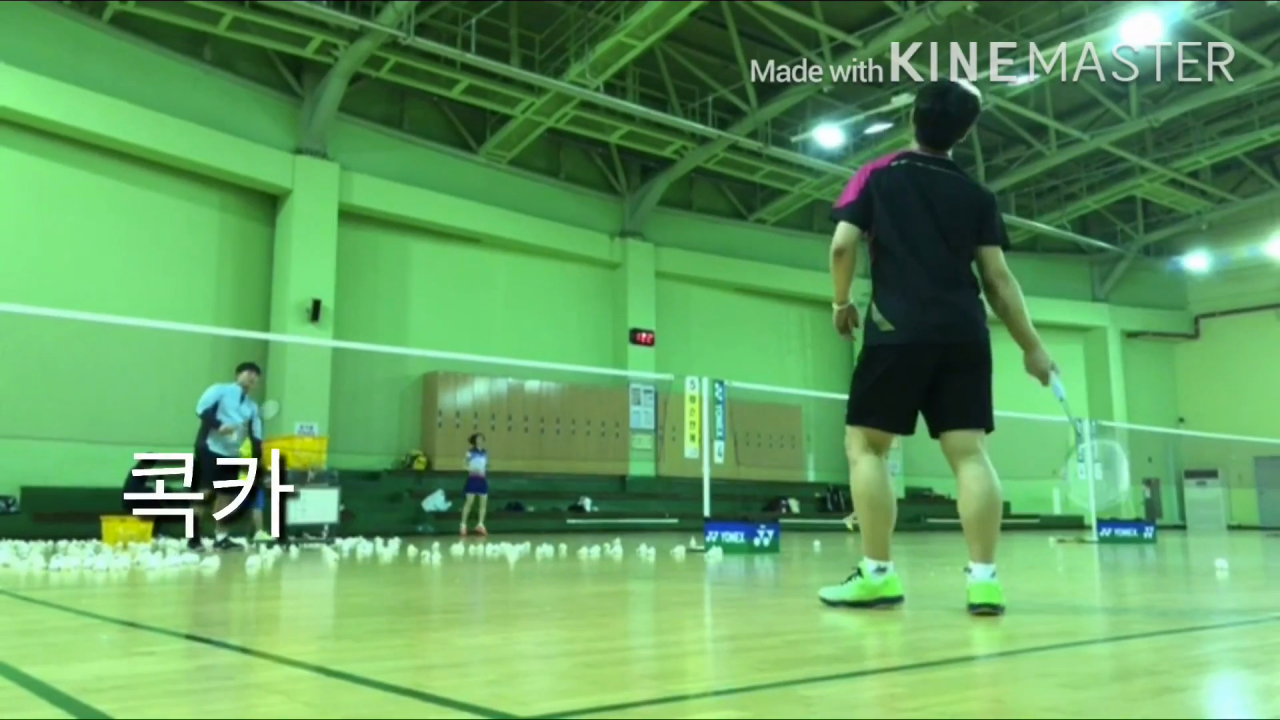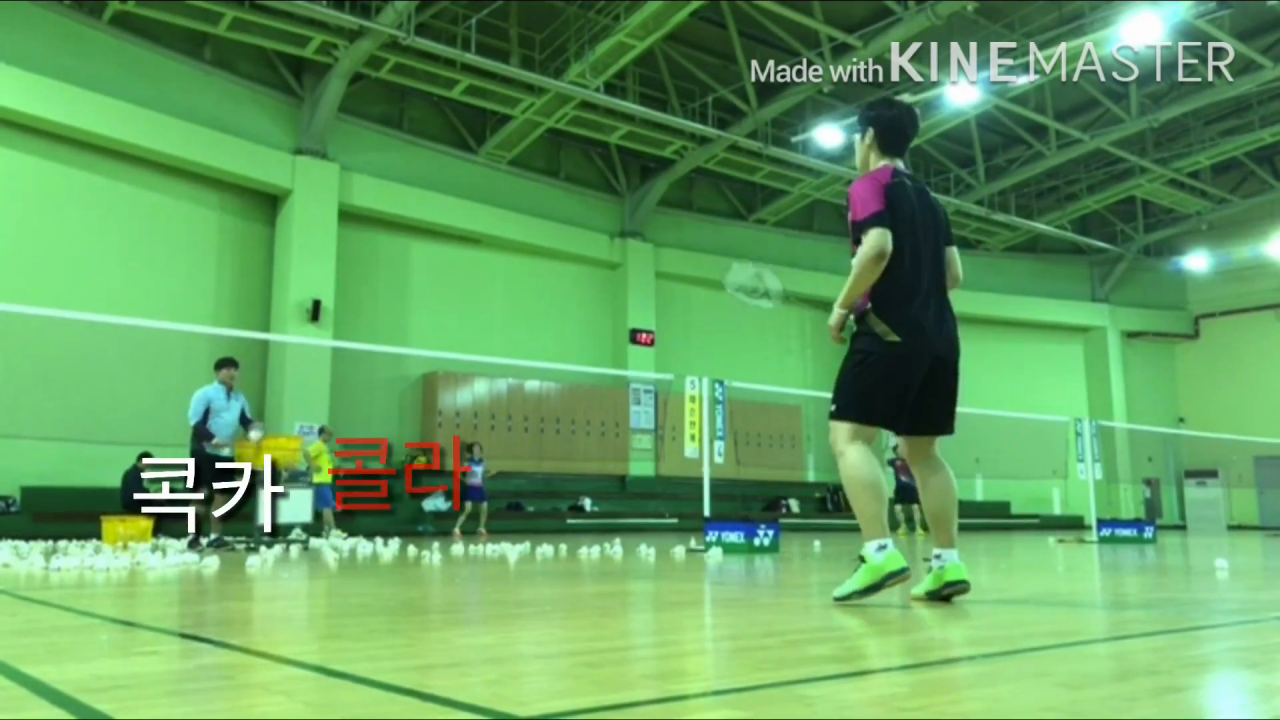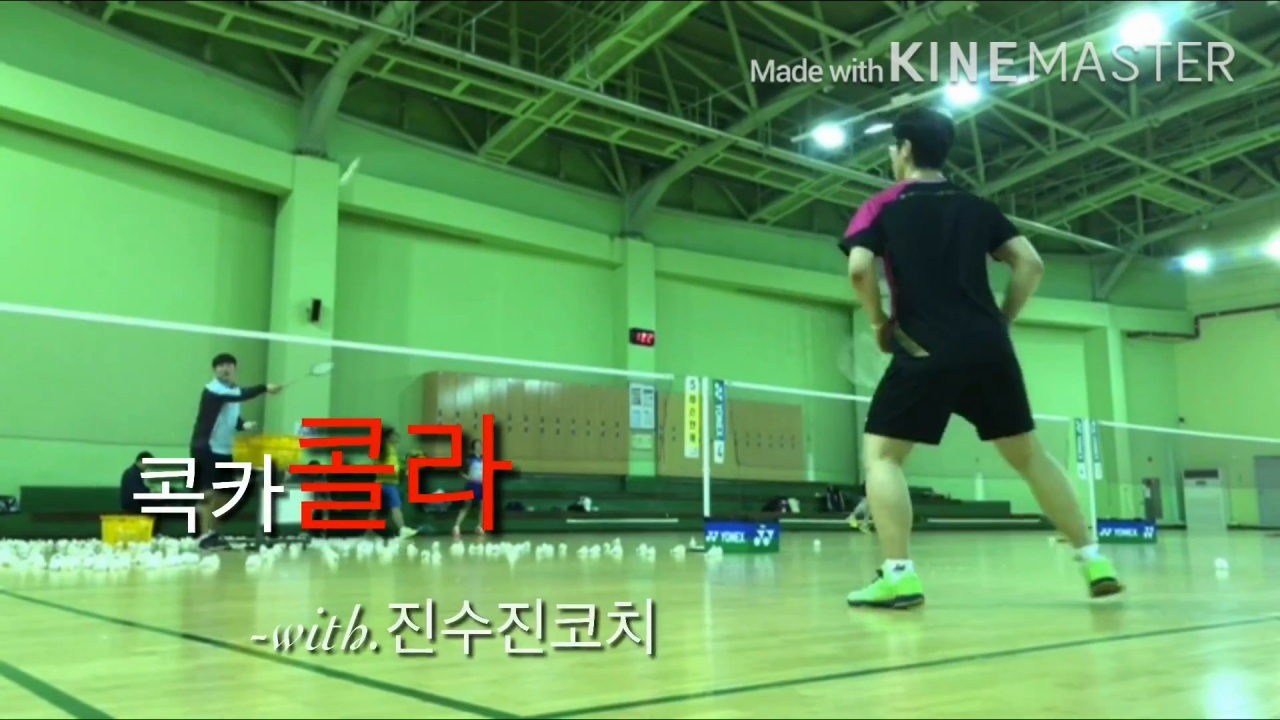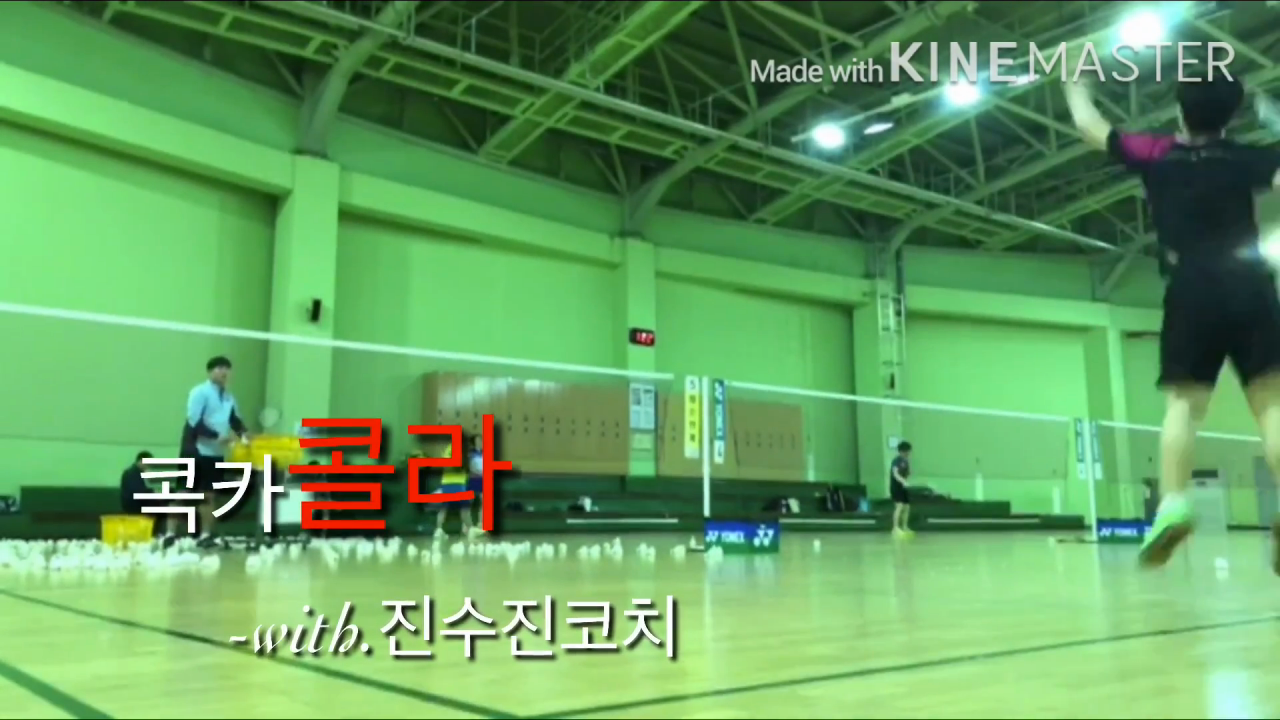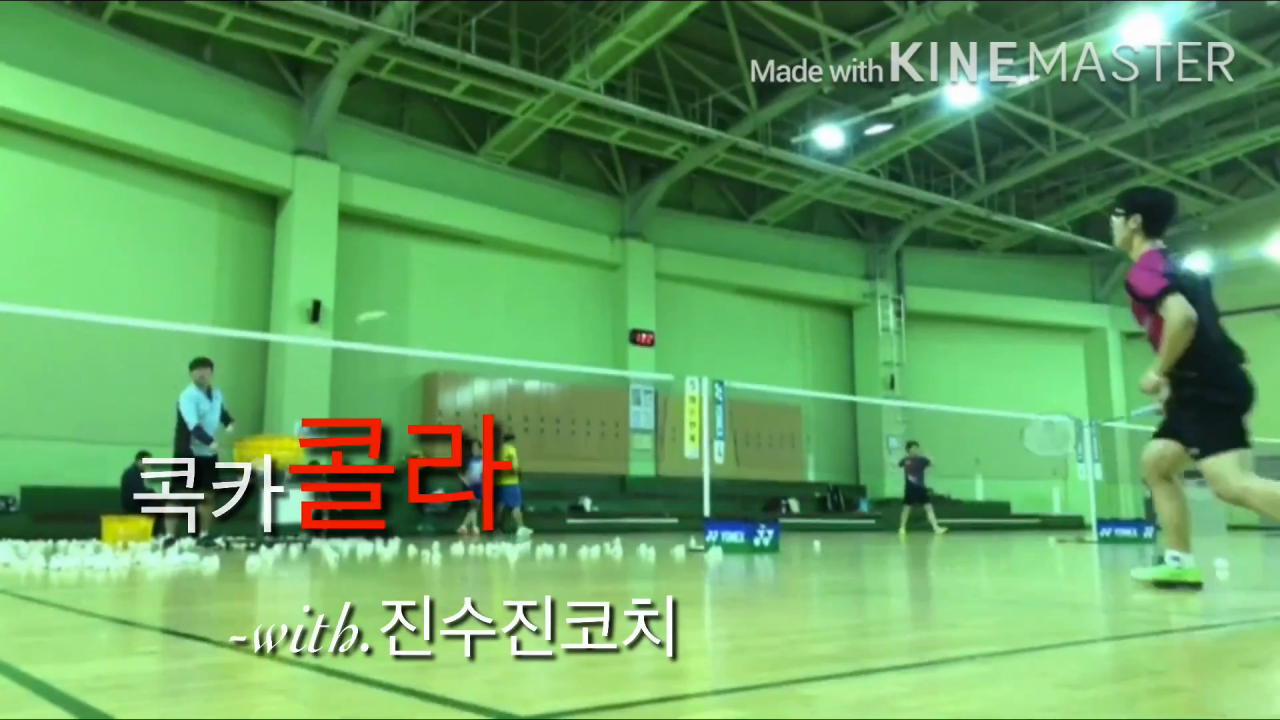
dt=1s
person 1, frame 1
left shoulder: (875, 177)
right shoulder: (977, 197)
left elbow: (842, 247)
right elbow: (998, 279)
left wrist: (840, 301)
right wrist: (1033, 347)
left hip: (897, 330)
right hip: (964, 334)
left knee: (865, 446)
right knee: (969, 452)
left ankle: (876, 573)
right ankle: (984, 577)
person 1, frame 2
left shoulder: (871, 186)
right shoulder: (927, 199)
left elbow: (878, 248)
right elbow: (953, 273)
left wrist: (843, 305)
left hip: (888, 335)
right hip: (940, 338)
left knee: (850, 437)
right knee: (922, 450)
left ankle: (879, 553)
right ankle: (947, 564)
person 1, frame 3
left shoulder: (881, 208)
right shoulder: (978, 207)
left elbow: (858, 267)
right elbow: (1031, 263)
left wrist: (881, 320)
right wrist: (1004, 323)
left hip: (925, 355)
right hip: (989, 351)
left knee: (882, 455)
right knee: (1027, 455)
left ankle: (898, 575)
right ankle: (1095, 560)
person 1, frame 4
left shoulder: (1157, 158)
left elbow: (1090, 128)
left wrist: (1075, 91)
left hip: (1193, 294)
left knee: (1183, 407)
left ankle: (1173, 506)
person 1, frame 5
left shoulder: (1145, 266)
right shoulder: (1163, 264)
left elbow: (1185, 317)
left wrist: (1159, 372)
right wrist: (1170, 381)
left hip: (1214, 388)
right hip: (1200, 388)
left knee: (1232, 482)
right knee: (1153, 462)
right ankle: (1180, 561)
person 2, frame 1
left shoulder: (251, 406)
right shoulder: (220, 390)
left elbow: (256, 436)
right elbow: (201, 409)
left wrist: (258, 462)
right wrist: (218, 425)
left hip: (231, 454)
right hip: (209, 448)
left knee: (225, 494)
right knee: (203, 492)
left ankle: (221, 537)
right ankle: (194, 536)
person 2, frame 2
left shoulder: (239, 398)
right shoulder: (204, 394)
left elbow: (246, 419)
right elbow: (195, 421)
left wrist: (252, 428)
right wrist: (211, 438)
left hip: (226, 454)
right hip: (205, 451)
left knee: (222, 496)
right knee: (203, 493)
left ankle: (215, 536)
right ankle: (194, 537)
person 2, frame 3
left shoulder: (232, 390)
right shoulder: (213, 389)
right elbow: (238, 395)
left wrist: (242, 424)
right wrist: (264, 388)
left hip: (224, 450)
right hip: (206, 448)
left knee: (222, 493)
right knee: (207, 492)
left ankle: (212, 532)
right ankle: (204, 536)
person 2, frame 4
left shoulder: (228, 397)
right shoulder: (199, 392)
left elbow: (234, 419)
right elbow: (193, 421)
left wrist: (242, 433)
right wrist: (216, 436)
left hip: (215, 453)
right hip: (195, 450)
left knee: (208, 495)
left ankle: (205, 536)
person 2, frame 5
left shoulder: (216, 394)
right shoulder: (188, 396)
left elbow: (222, 412)
right elbow: (193, 425)
left wrist: (229, 422)
right wrist: (210, 442)
left hip: (209, 454)
right hip: (188, 453)
left knee: (208, 495)
left ankle: (204, 535)
right ankle: (170, 536)
